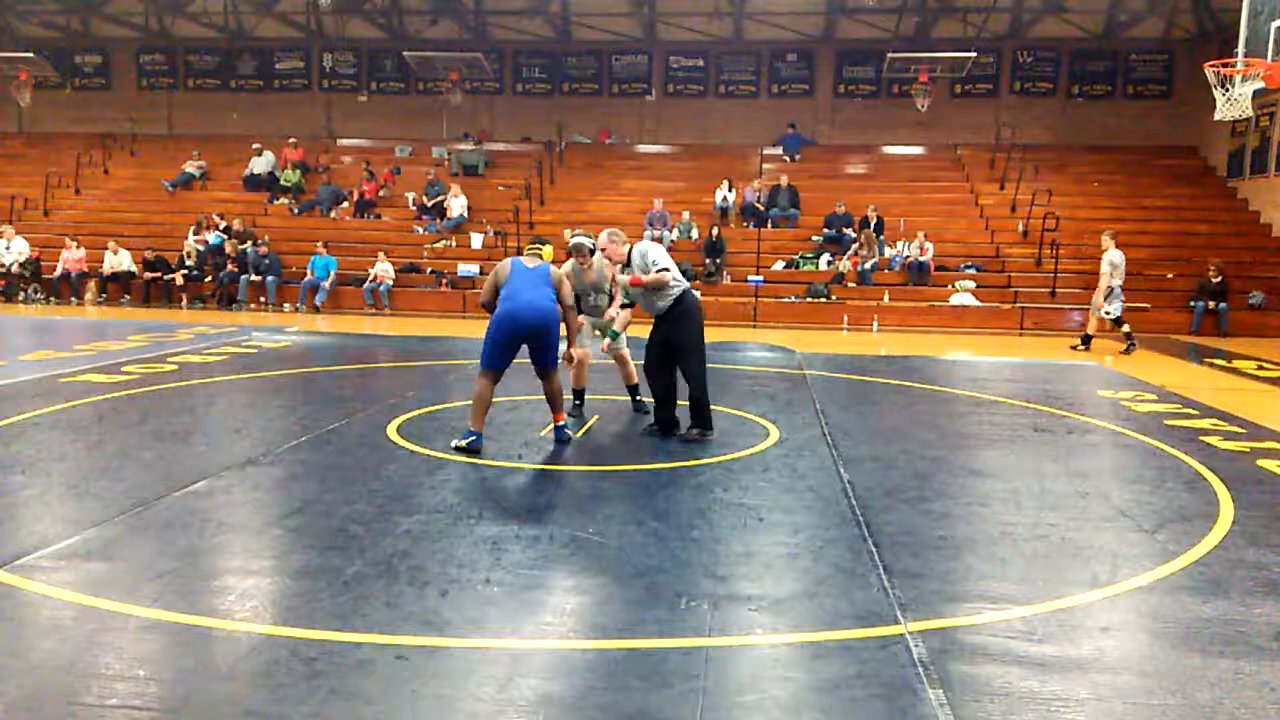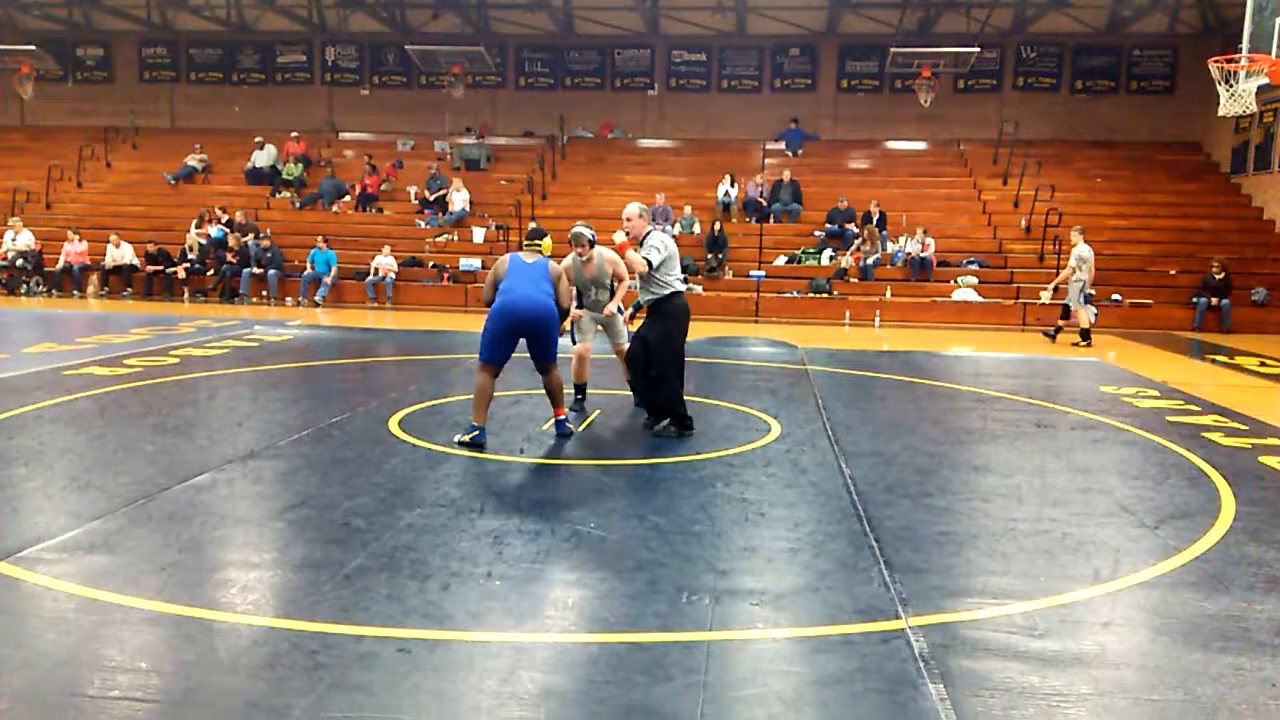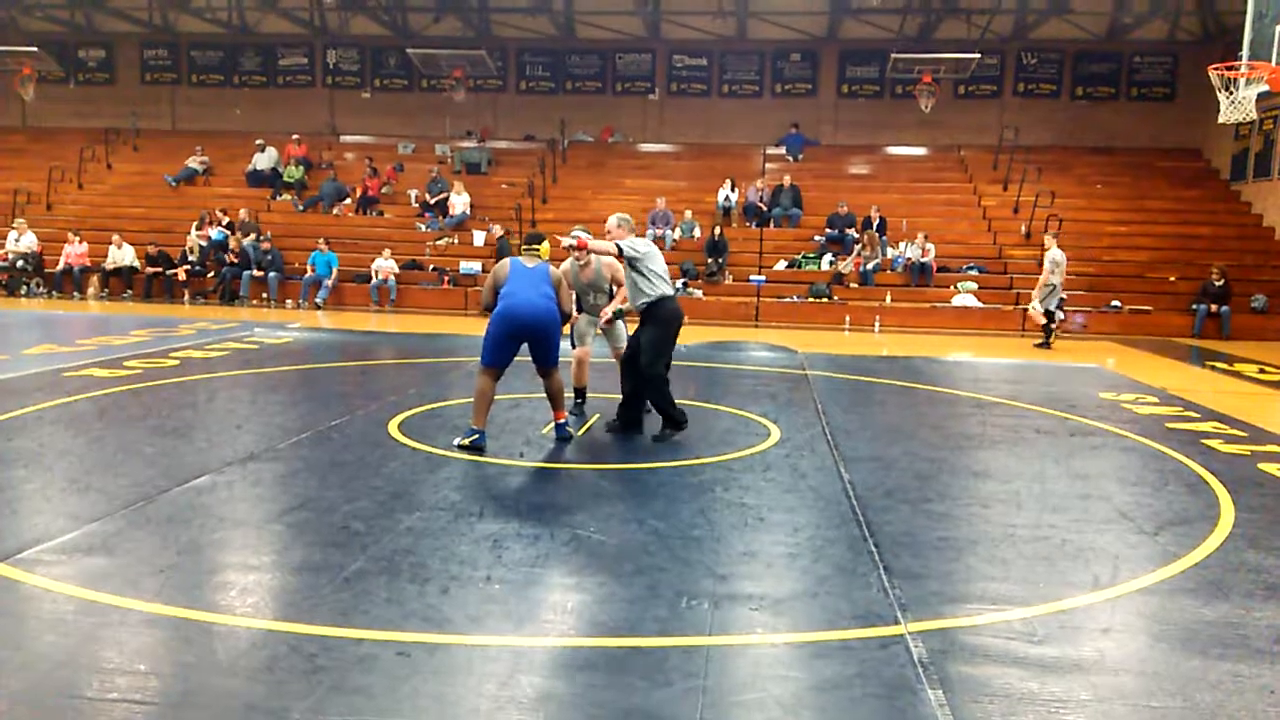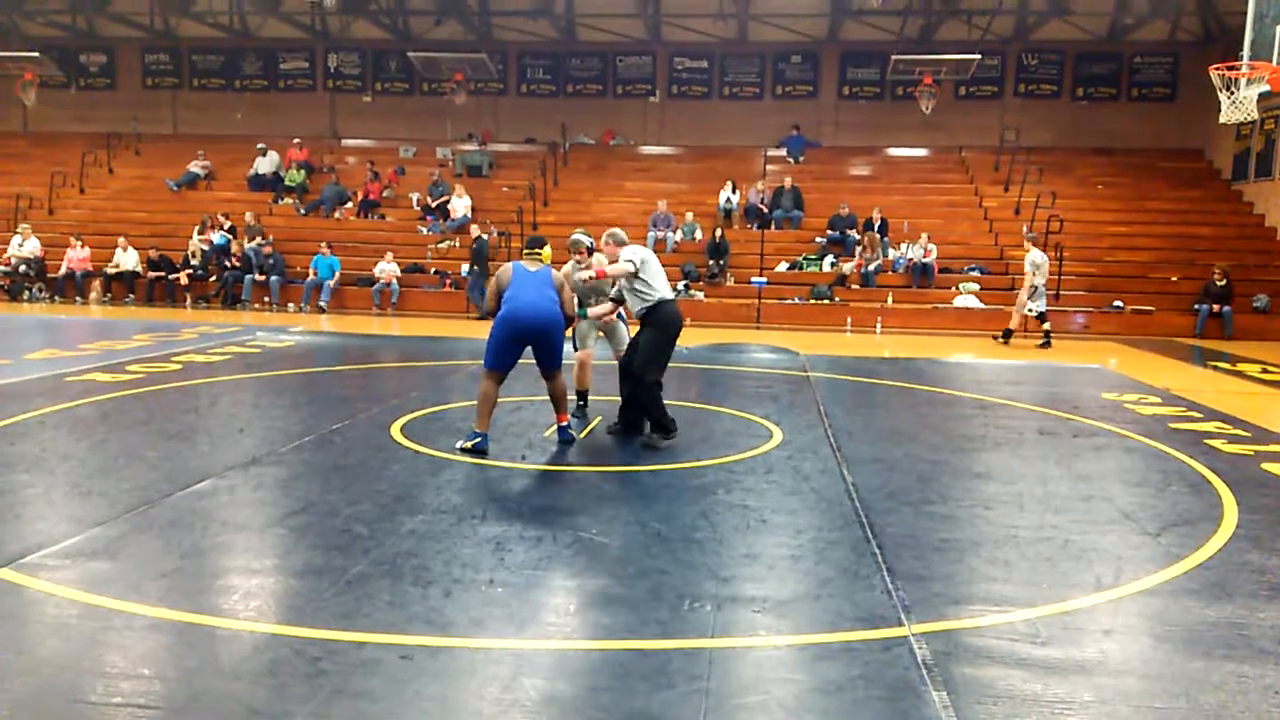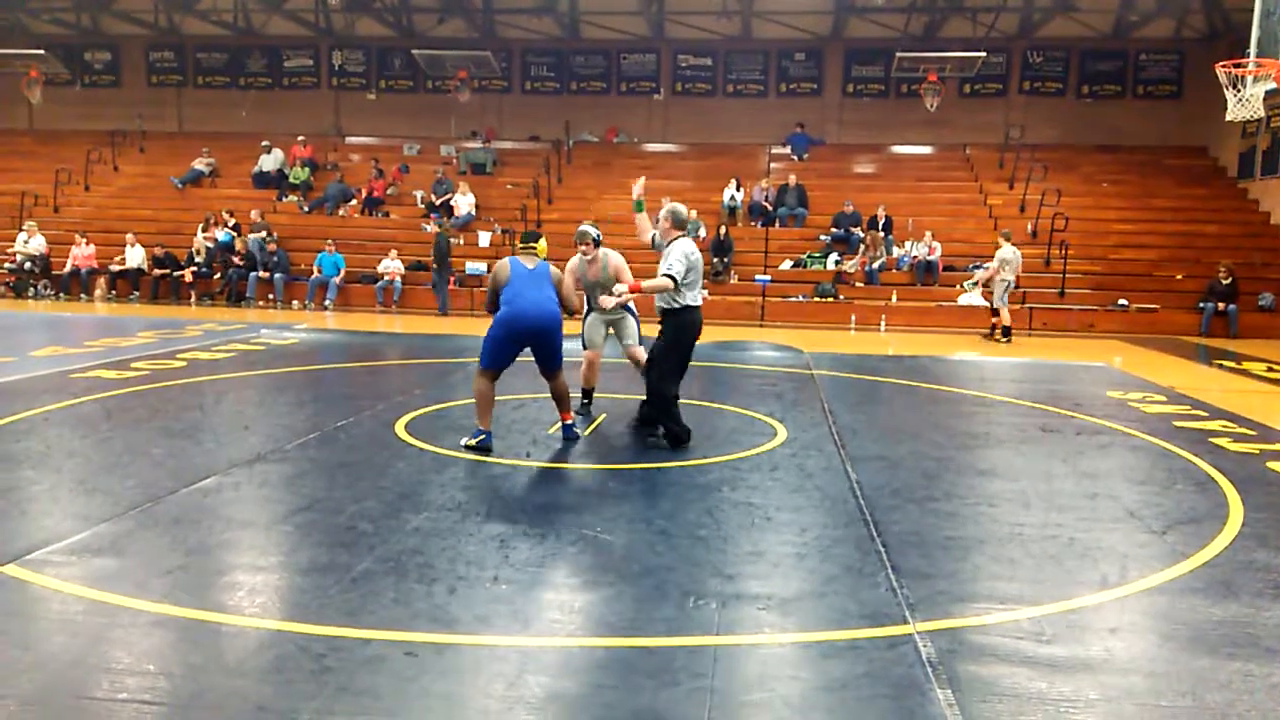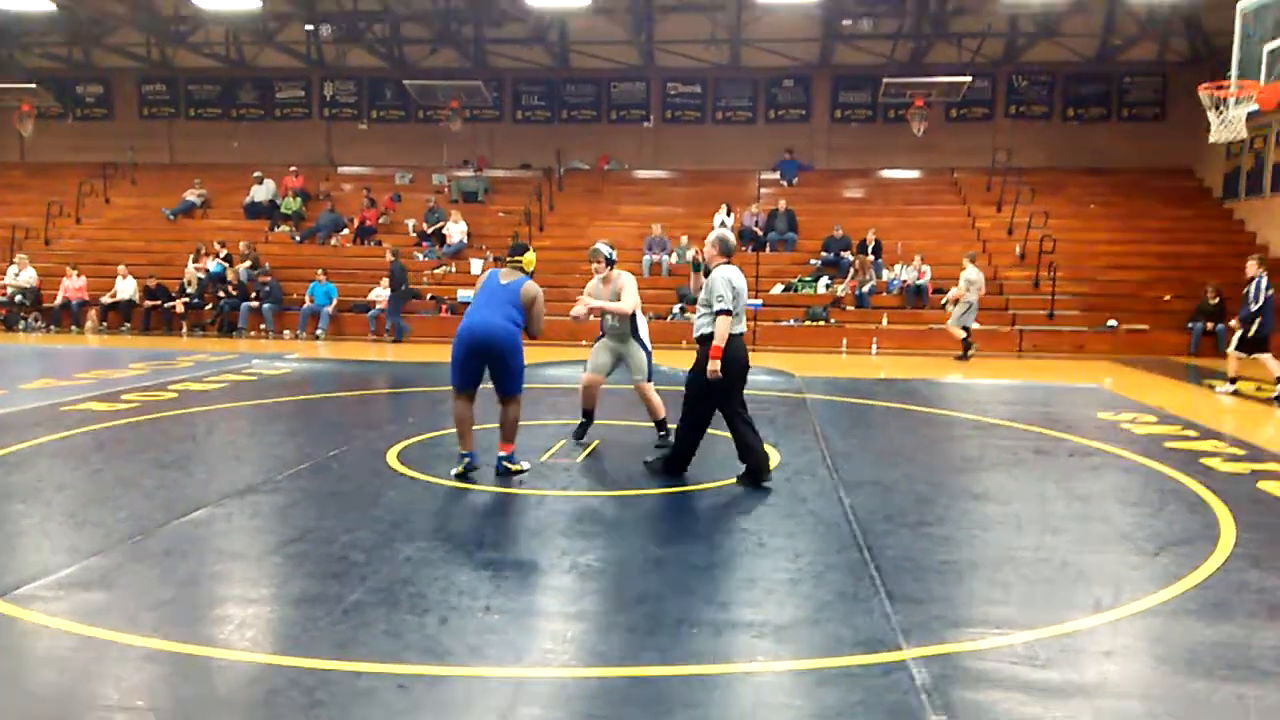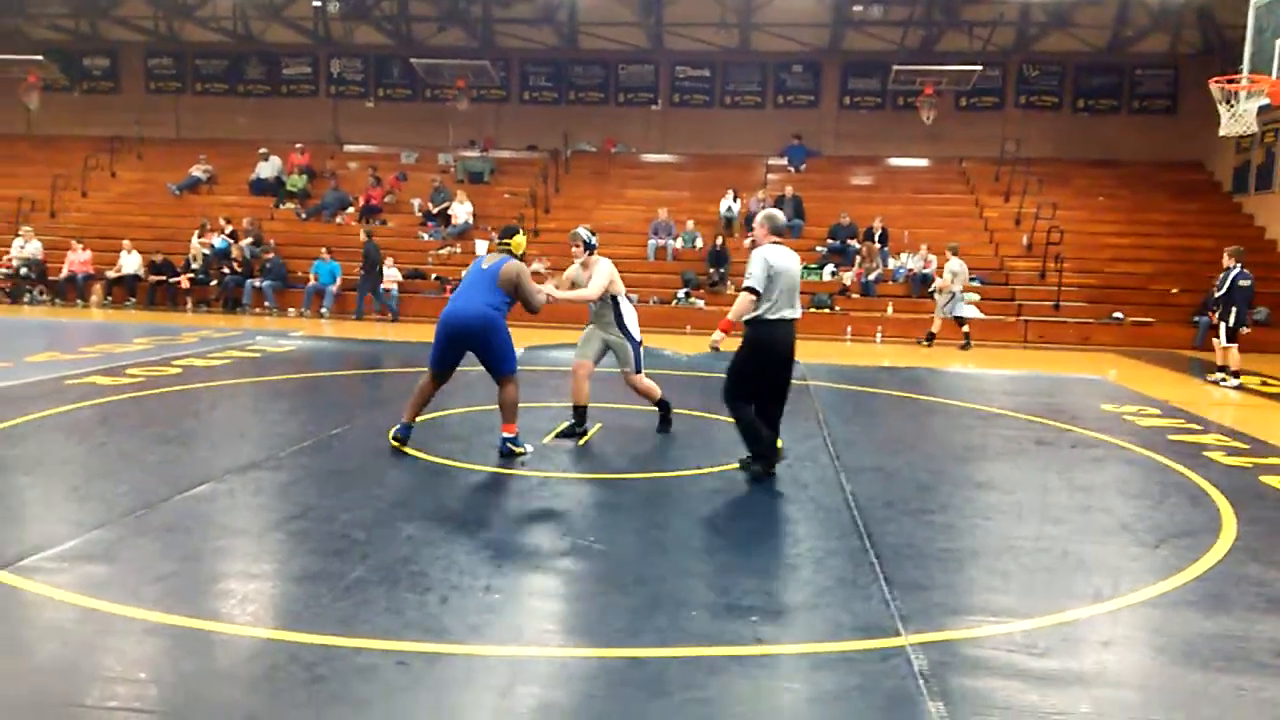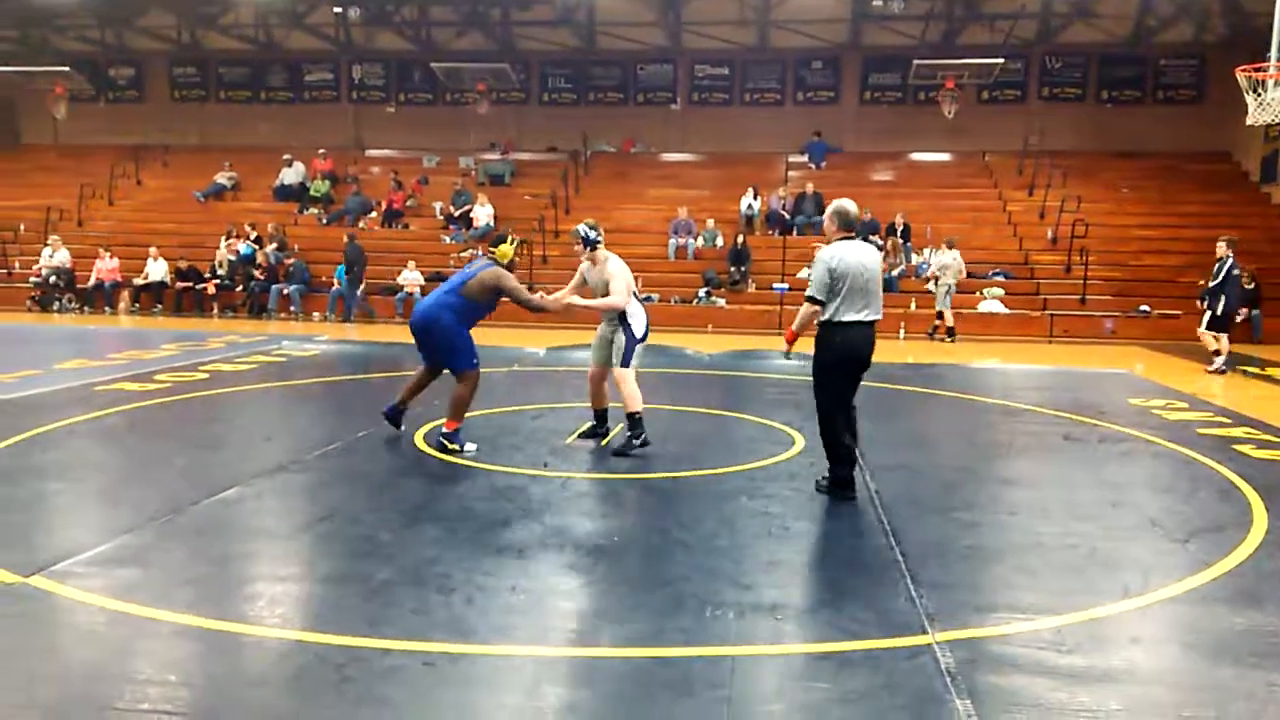
dt=0.4s
person 1, frame 1
left shoulder: (647, 250)
right shoulder: (623, 272)
left elbow: (665, 277)
right elbow: (626, 309)
left wrist: (634, 280)
right wrist: (611, 336)
left hip: (682, 310)
right hip: (663, 318)
left knee: (692, 369)
right knee: (655, 368)
left ankle: (702, 426)
right ankle: (665, 423)
person 1, frame 2
left shoulder: (658, 240)
right shoulder: (642, 246)
left elbow: (639, 269)
left wrist: (623, 245)
right wrist: (634, 307)
left hip: (670, 311)
right hip: (656, 312)
left knee: (665, 368)
right knee: (635, 358)
left ankle: (681, 423)
right ankle: (658, 411)
person 1, frame 3
left shoulder: (639, 244)
right shoulder: (631, 258)
left elbow: (609, 249)
left wrist: (578, 243)
left hip: (663, 314)
right hip: (652, 316)
left knee: (651, 369)
right knee: (630, 363)
left ankle: (674, 420)
right ankle: (629, 419)
person 1, frame 4
left shoulder: (634, 252)
right shoulder: (621, 268)
left elbow: (627, 269)
right elbow: (609, 307)
left wrist: (595, 274)
right wrist: (579, 314)
left hip: (663, 317)
right hip: (652, 319)
left knee: (643, 373)
right knee: (629, 367)
left ankle: (663, 426)
right ankle: (629, 422)
person 1, frame 5
left shoulder: (680, 249)
right shoulder: (677, 244)
left elbow: (667, 283)
right elbow: (646, 235)
left wrist: (630, 288)
right wrist: (638, 203)
left hip: (680, 319)
right hip: (682, 318)
left knee: (660, 378)
right knee: (656, 370)
left ankle: (676, 435)
right ankle: (648, 420)
person 1, frame 6
left shoulder: (720, 274)
right shoulder: (733, 273)
left elbow: (723, 316)
right elbow: (702, 296)
left wrist: (714, 354)
right wrist: (696, 267)
left hip: (720, 353)
right hip: (735, 350)
left knee: (695, 411)
right knee: (735, 411)
left ankle: (674, 464)
right ankle: (757, 468)
person 1, frame 7
left shoulder: (763, 255)
right shoulder: (793, 258)
left elbow: (750, 296)
left wrist: (724, 327)
left hip: (763, 333)
right hip: (786, 333)
left knee: (737, 395)
right knee: (771, 402)
left ankle: (764, 456)
right ankle: (765, 459)
person 1, frame 8
left shoulder: (828, 255)
right shoulder: (872, 252)
left elbow: (813, 306)
left wrist: (790, 337)
left hip: (836, 337)
right hip: (865, 335)
left knee: (831, 409)
right knee: (843, 403)
left ankle: (841, 479)
right ankle: (846, 464)
person 2, frame 1
left shoulder: (505, 265)
right shoulder: (554, 272)
left elbow: (485, 301)
right elbow: (569, 306)
right wrist: (572, 346)
left hip: (509, 318)
right hip: (545, 319)
left knee: (487, 376)
right knee: (549, 374)
left ankle: (474, 436)
right ankle: (561, 428)
person 2, frame 2
left shoulder: (504, 261)
right shoulder: (554, 268)
left elbow: (487, 299)
right elbow: (565, 306)
right wrist: (559, 326)
left hip: (506, 312)
right hip: (543, 314)
left knee: (487, 371)
right knee: (549, 369)
left ankle: (476, 430)
right ankle: (562, 421)
person 2, frame 3
left shoulder: (504, 265)
right shoulder: (553, 272)
left elbow: (486, 303)
right elbow: (566, 311)
right wrist: (555, 328)
left hip: (509, 316)
right hip: (546, 318)
left knee: (488, 374)
right knee: (550, 373)
left ankle: (476, 434)
right ankle: (562, 425)
person 2, frame 4
left shoulder: (506, 270)
right shoulder: (555, 276)
left elbow: (489, 308)
right elbow: (569, 314)
right wrist: (558, 332)
left hip: (512, 320)
right hip: (549, 321)
left knee: (491, 377)
right knee: (553, 376)
left ankle: (479, 436)
right ankle: (564, 428)
person 2, frame 5
left shoulder: (503, 266)
right shoulder: (552, 271)
left elbow: (491, 305)
right elbow: (571, 307)
right wrist: (554, 299)
left hip: (510, 322)
right hip: (547, 321)
left knee: (485, 375)
right knee: (554, 376)
left ankle: (482, 434)
right ankle: (568, 426)
person 2, frame 6
left shoulder: (487, 276)
right shoulder: (532, 289)
right elbow: (534, 333)
right wrist: (532, 313)
left hip: (469, 335)
right hip: (504, 339)
left knee: (463, 397)
right knee: (510, 400)
left ankle: (466, 456)
right ankle: (506, 458)
person 2, frame 7
left shoulder: (480, 261)
right shoulder: (518, 268)
right elbow: (534, 306)
right wrist: (539, 294)
left hip: (451, 319)
right hip: (485, 325)
left knee: (434, 378)
right knee: (508, 381)
left ankle: (404, 428)
right ankle: (510, 439)
person 2, frame 8
left shoulder: (482, 263)
right shoulder: (500, 276)
left elbow: (513, 287)
right elbow: (527, 302)
left wrist: (537, 297)
right wrist: (555, 306)
left hip: (423, 313)
right hip: (443, 321)
left knee: (433, 368)
right knee: (469, 377)
left ankle: (396, 409)
right ankle: (449, 435)
person 3, frame 1
left shoulder: (608, 262)
right shoulder: (567, 270)
left wrist: (613, 308)
left hip: (608, 314)
right hip: (583, 316)
left knee: (622, 355)
right knee: (580, 357)
left ankle: (636, 398)
right ankle: (577, 402)
person 3, frame 2
left shoulder: (609, 257)
right shoulder: (567, 264)
left elbow: (624, 280)
left wrist: (614, 304)
right wrist: (570, 309)
left hip: (610, 308)
right hip: (584, 311)
left knee: (624, 351)
right knee: (581, 352)
right ankle: (579, 396)
person 3, frame 3
left shoulder: (607, 262)
right shoulder: (565, 269)
left elbow: (623, 285)
left wrist: (611, 308)
left hip: (610, 313)
right hip: (583, 315)
left knee: (623, 355)
right knee: (580, 356)
right ankle: (579, 400)
person 3, frame 4
left shoulder: (608, 265)
right shoulder: (567, 272)
left hip: (611, 315)
right hip: (585, 318)
left knee: (625, 357)
right knee: (582, 359)
right ankle: (581, 403)
person 3, frame 5
left shoulder: (614, 259)
right shoulder: (574, 264)
right elbow: (567, 295)
left wrist: (614, 299)
left hip: (622, 312)
right hip: (595, 313)
left knee: (636, 354)
right knee: (590, 357)
right ankle: (586, 400)
person 3, frame 6
left shoulder: (626, 280)
right shoulder: (592, 285)
left elbow: (627, 308)
right elbow: (579, 313)
left wrist: (596, 304)
right wrist: (577, 312)
left hip: (634, 340)
right hip: (608, 340)
left knee: (644, 389)
right knee: (589, 381)
left ankle: (664, 431)
right ankle: (586, 421)
person 3, frame 7
left shoulder: (604, 267)
right shoulder: (575, 269)
left elbow: (592, 294)
right elbow: (561, 291)
left wrist: (558, 294)
left hip: (623, 327)
right hip: (598, 327)
left knee: (635, 380)
right knee: (579, 370)
left ankle: (665, 410)
right ankle: (578, 423)
person 3, frame 8
left shoulder: (613, 265)
right shoulder: (586, 267)
left elbow: (619, 302)
right elbow: (569, 293)
left wrist: (583, 302)
right wrist: (548, 299)
left hip: (631, 325)
right hip: (609, 325)
left knee: (623, 376)
right knee: (595, 375)
left ankle: (637, 434)
right ankle: (600, 425)
